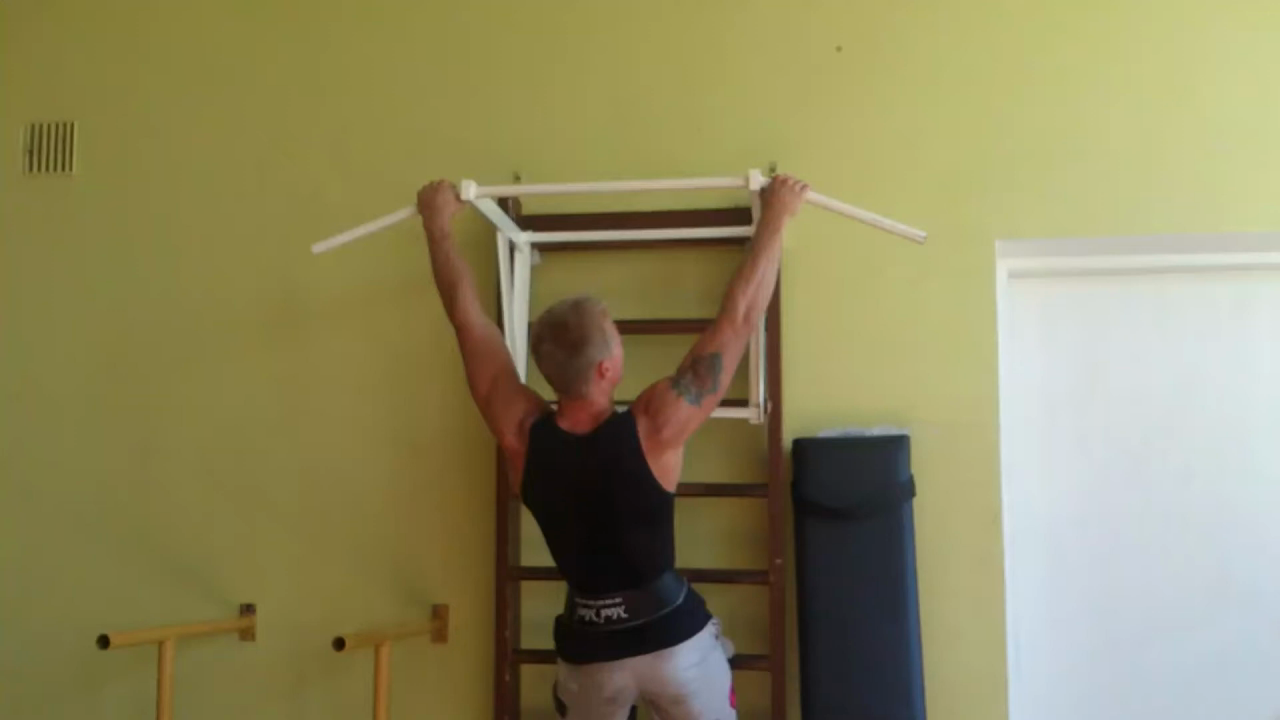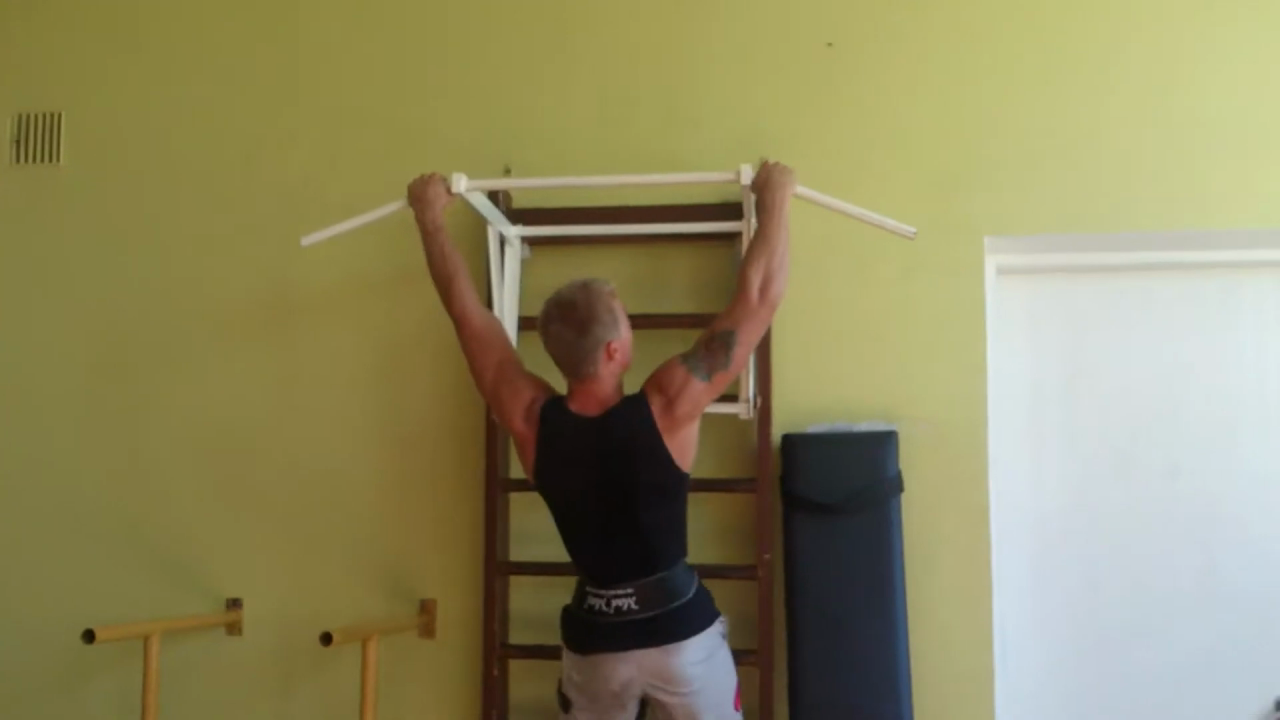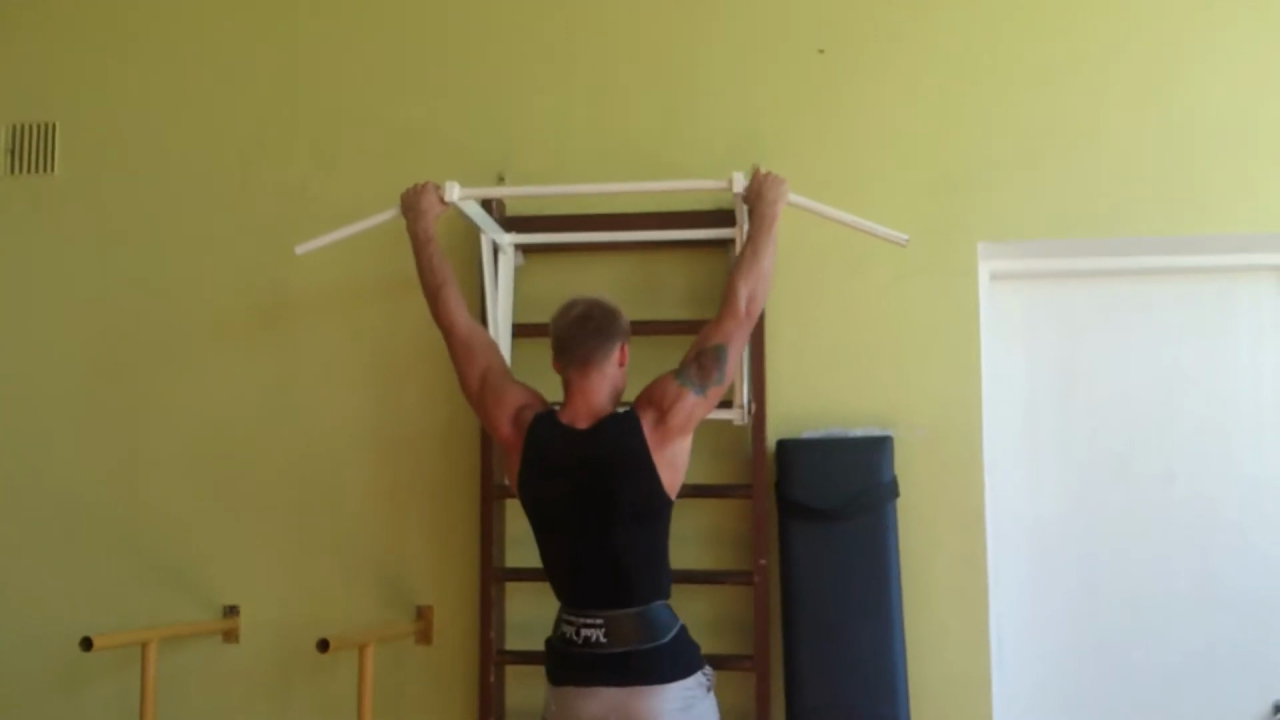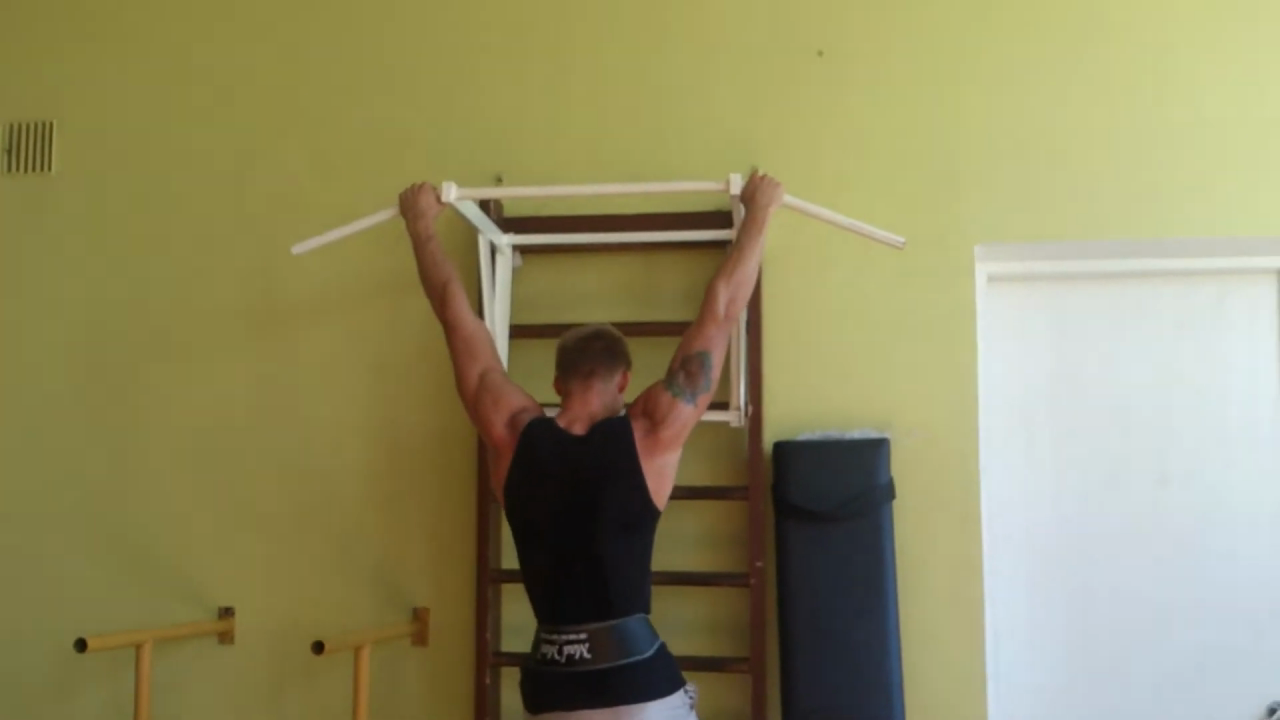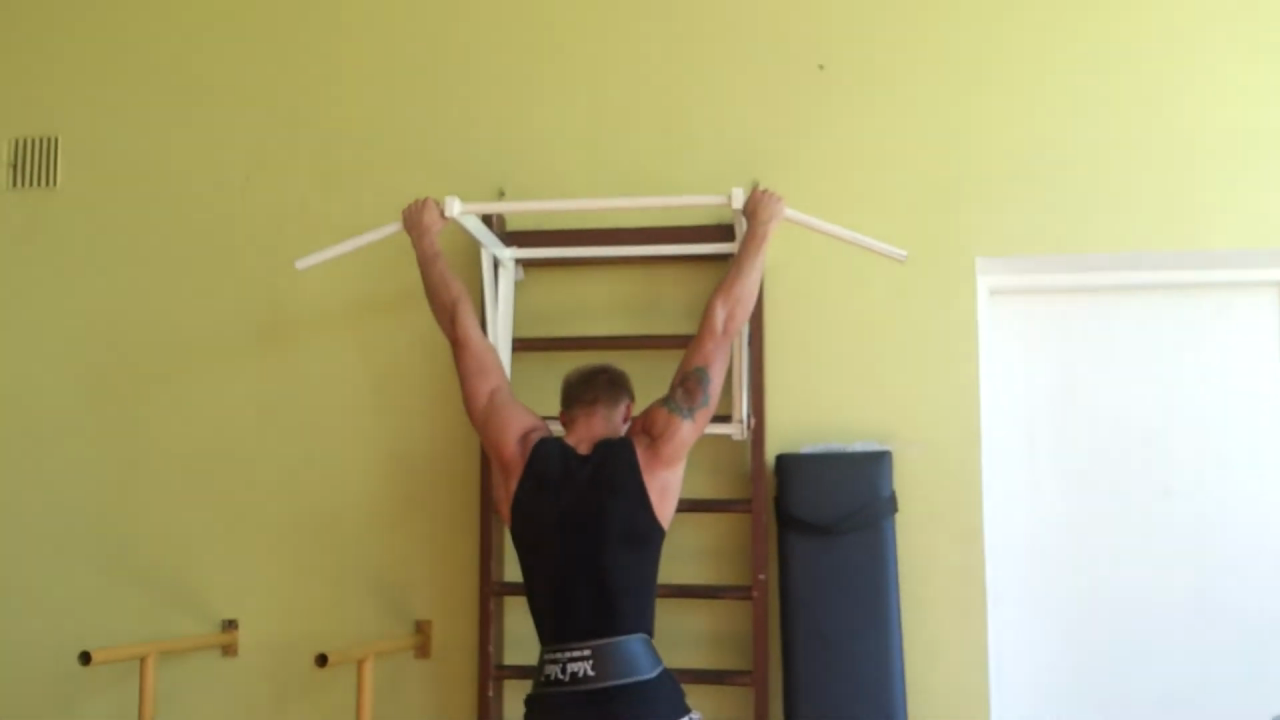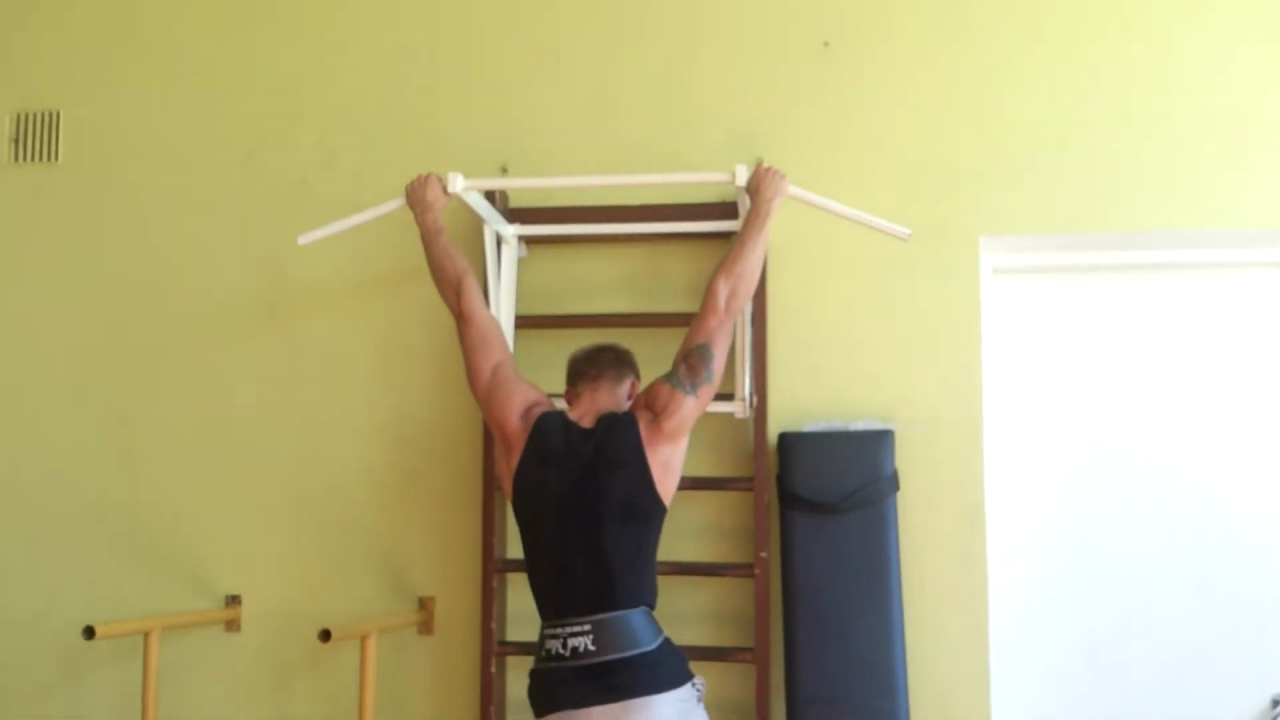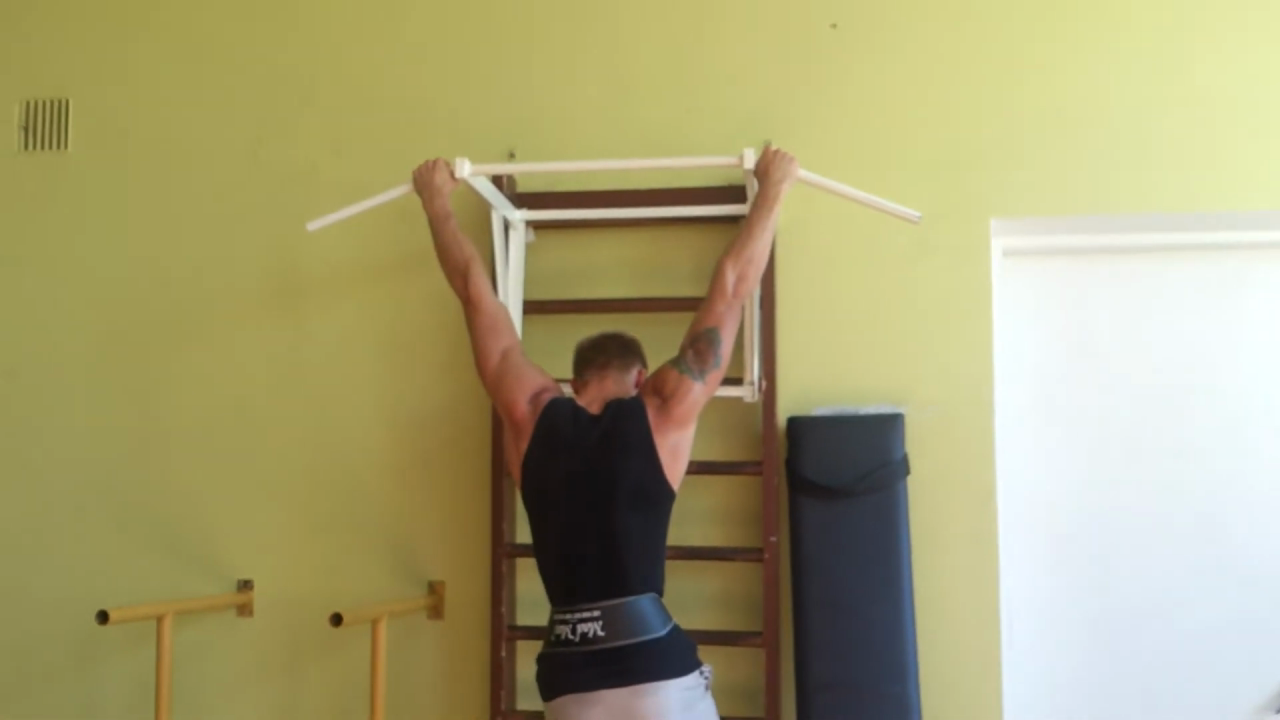
dt=0.5s
person 1, frame 1
left shoulder: (521, 436)
right shoulder: (652, 431)
left elbow: (469, 317)
right elbow: (738, 317)
left wrist: (437, 224)
right wrist: (774, 217)
left hip: (587, 647)
right hip: (673, 638)
person 1, frame 2
left shoulder: (531, 422)
right shoulder: (667, 410)
left elbow: (466, 309)
right elbow: (759, 298)
left wrist: (429, 217)
right wrist: (774, 198)
left hip: (594, 639)
right hip: (680, 632)
person 1, frame 3
left shoulder: (520, 430)
right shoulder: (661, 425)
left elbow: (453, 317)
right elbow: (741, 308)
left wrist: (421, 225)
right wrist: (766, 211)
right hip: (659, 673)
person 1, frame 4
left shoulder: (511, 436)
right shoulder: (651, 436)
left elbow: (455, 313)
right elbow: (720, 312)
left wrist: (420, 225)
right wrist: (758, 211)
person 1, frame 5
left shoulder: (520, 455)
right shoulder: (653, 454)
left elbow: (464, 331)
right elbow: (720, 327)
left wrist: (425, 240)
right wrist: (760, 227)
person 1, frame 6
left shoulder: (522, 430)
right shoulder: (656, 428)
left elbow: (469, 306)
right elbow: (722, 305)
left wrist: (428, 216)
right wrist: (764, 204)
person 1, frame 7
left shoulder: (531, 415)
right shoulder: (663, 413)
left elbow: (476, 291)
right elbow: (730, 289)
left wrist: (436, 201)
right wrist: (773, 189)
